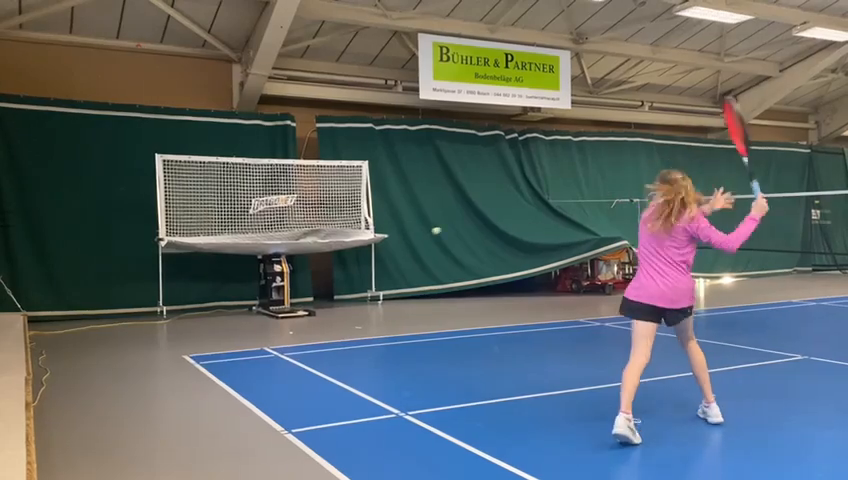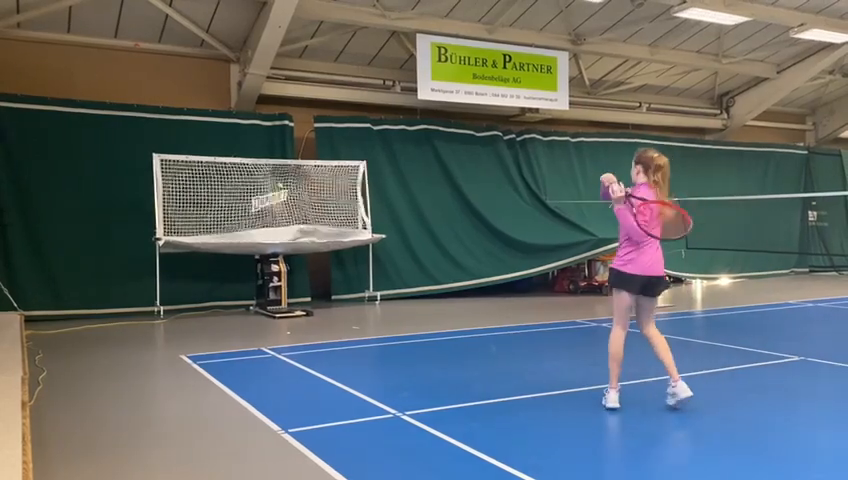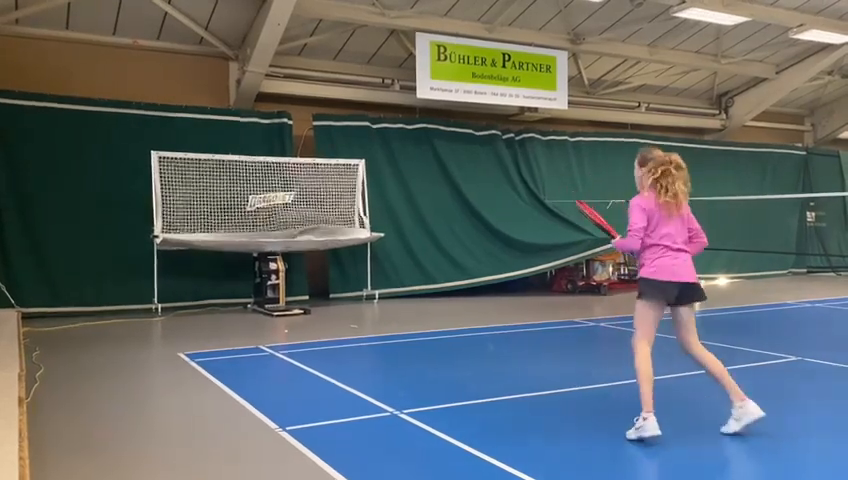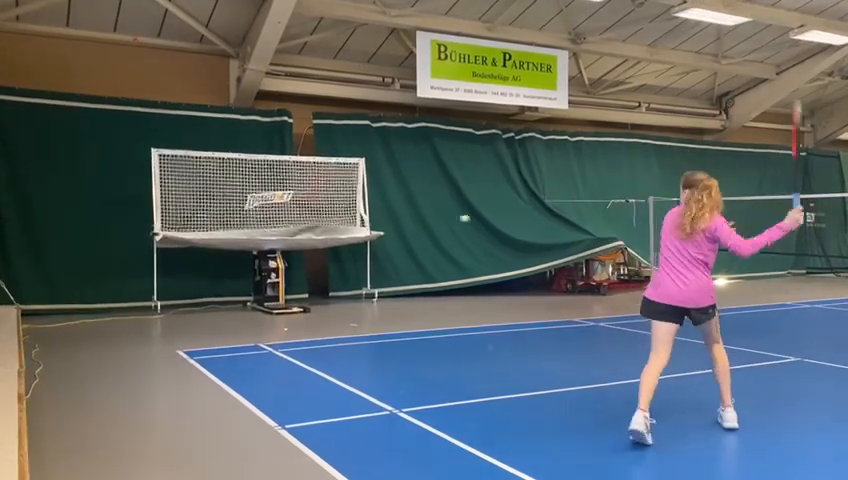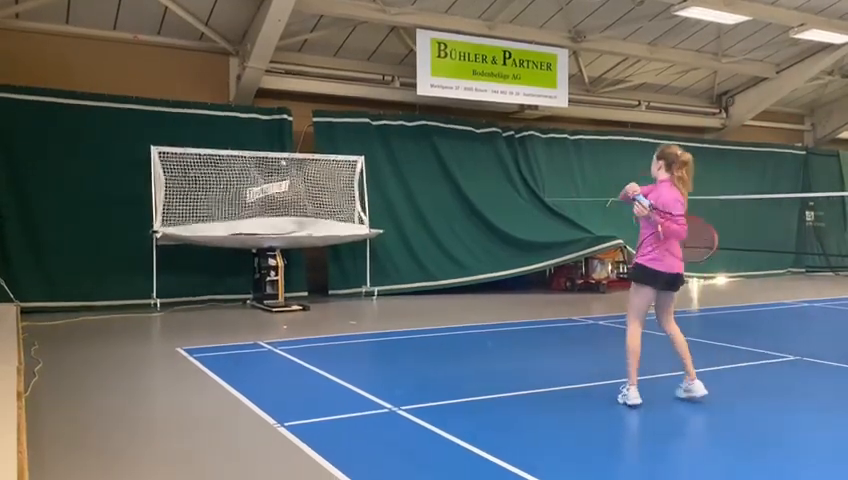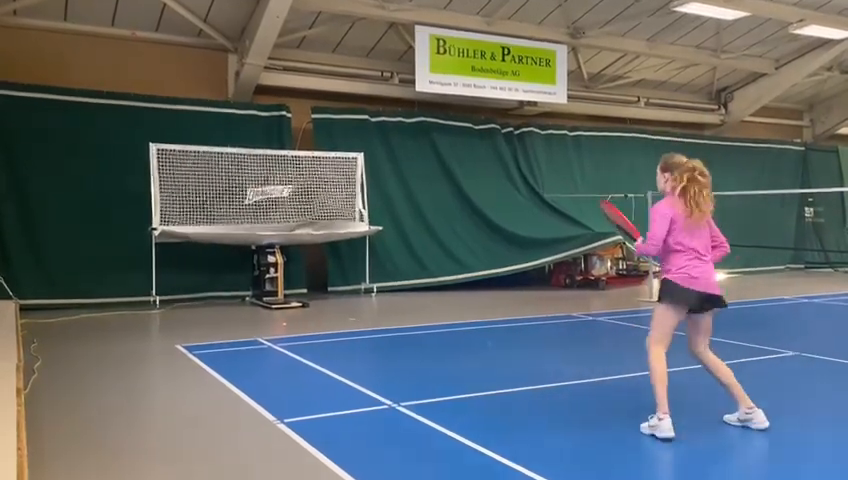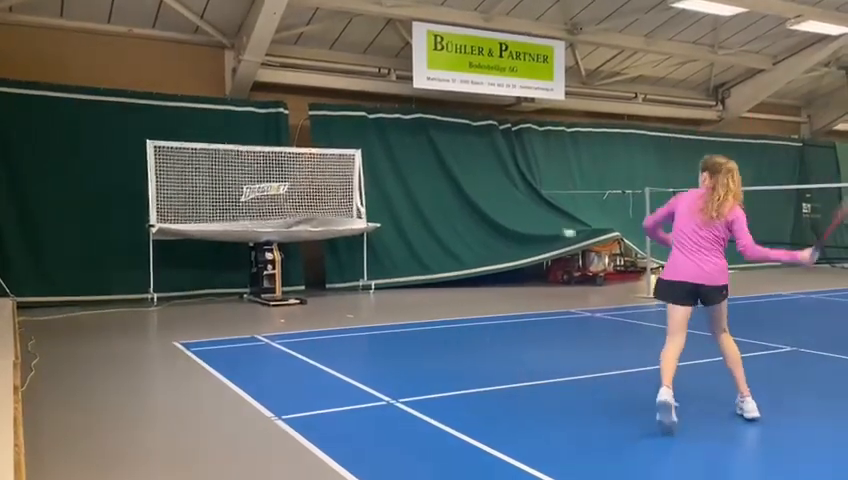
dt=0.7s
person 1, frame 1
left shoulder: (647, 217)
right shoulder: (692, 219)
right elbow: (729, 245)
left wrist: (705, 208)
right wrist: (755, 215)
left hip: (643, 295)
right hip: (678, 295)
left knee: (638, 358)
right knee: (689, 344)
left ankle: (624, 416)
right ankle: (710, 405)
person 1, frame 2
left shoulder: (643, 195)
right shoulder: (642, 192)
left elbow: (633, 234)
right elbow: (609, 197)
left wrist: (620, 202)
right wrist: (608, 184)
left hip: (631, 268)
right hip: (653, 270)
left knee: (618, 328)
right knee: (648, 328)
left ankle: (613, 392)
right ankle: (676, 384)
person 1, frame 3
left shoulder: (640, 202)
right shoulder: (678, 201)
left elbow: (634, 243)
right elbow: (700, 241)
left wrist: (617, 243)
left hip: (657, 277)
right hip: (685, 277)
left knee: (641, 346)
right knee: (692, 346)
left ankle: (647, 418)
right ankle: (742, 404)
person 1, frame 4
left shoulder: (671, 217)
right shoulder: (714, 221)
right elbow: (745, 249)
right wrist: (786, 225)
left hip: (662, 296)
right hip: (699, 296)
left knee: (657, 358)
right knee: (715, 346)
left ankle: (641, 415)
right ankle: (727, 409)
person 1, frame 5
left shoulder: (670, 194)
right shoulder: (658, 189)
left elbow: (680, 232)
right elbow: (630, 197)
left wrist: (651, 216)
right wrist: (633, 191)
left hip: (654, 265)
right hip: (668, 268)
left knee: (634, 323)
right knee: (668, 323)
left ankle: (631, 389)
right ankle: (692, 381)
person 1, frame 6
left shoulder: (662, 207)
right shoulder: (700, 208)
left elbow: (652, 249)
right elbow: (722, 247)
left wrist: (639, 246)
left hip: (681, 283)
right hip: (708, 286)
left knee: (655, 347)
right knee: (700, 350)
left ankle: (662, 419)
right ankle: (750, 411)
person 1, frame 7
left shoulder: (681, 199)
right shoulder: (733, 210)
left elbow: (649, 225)
right elbow: (750, 252)
left wrist: (668, 240)
right wrist: (794, 256)
left hip: (677, 276)
right hip: (713, 278)
left knee: (674, 341)
right knee: (722, 335)
left ankle: (665, 392)
right ankle: (745, 399)
